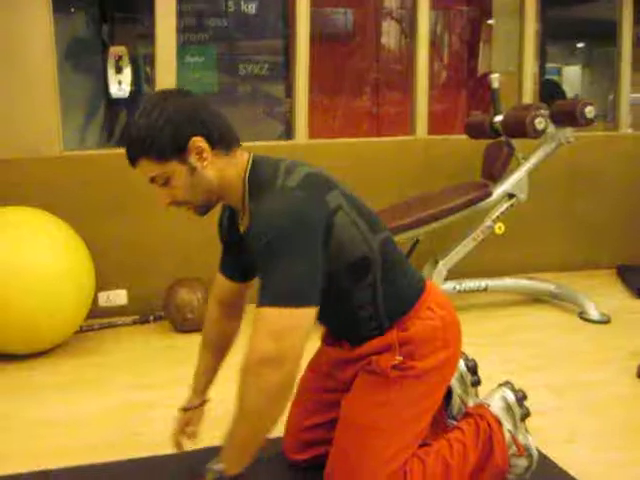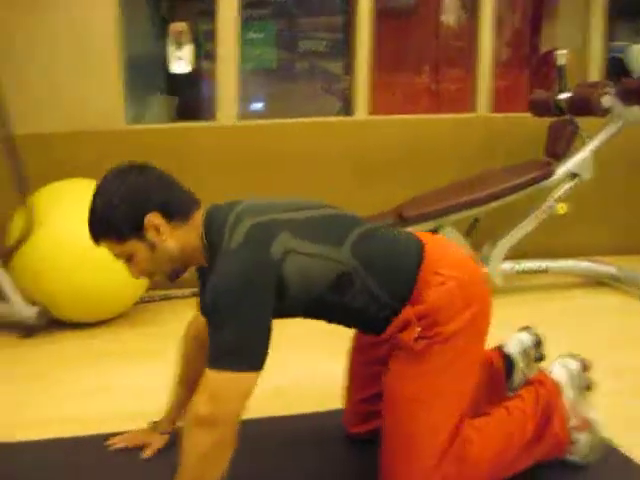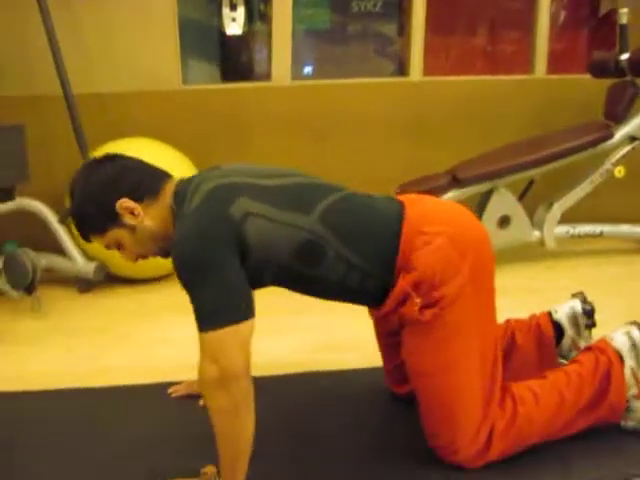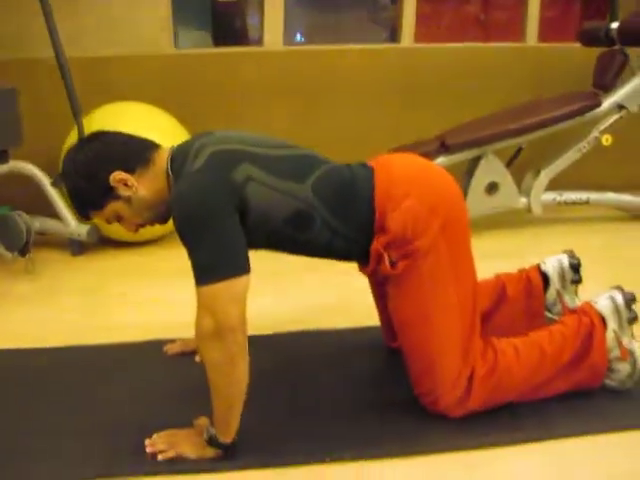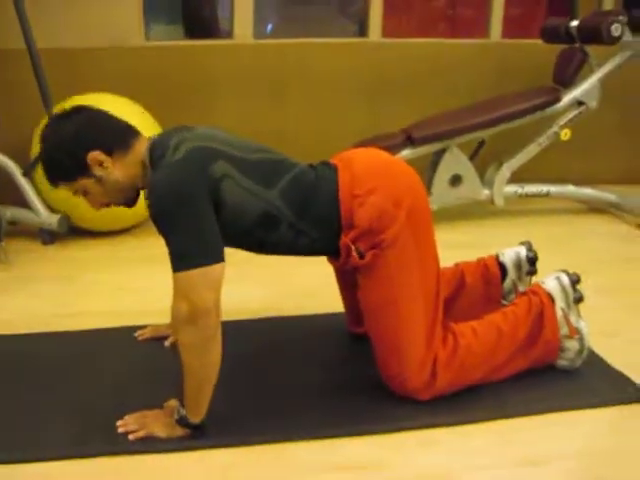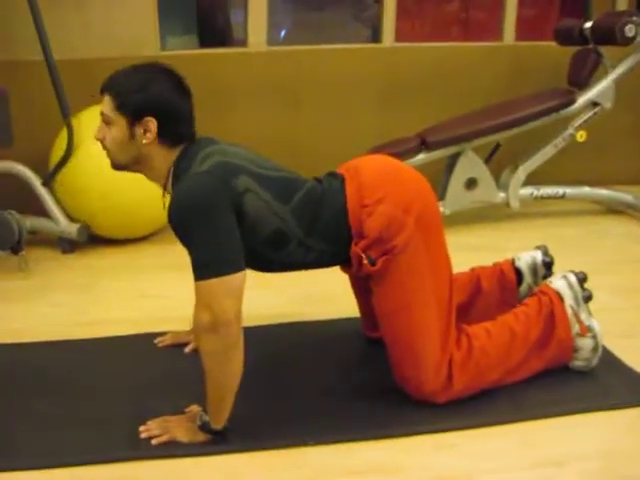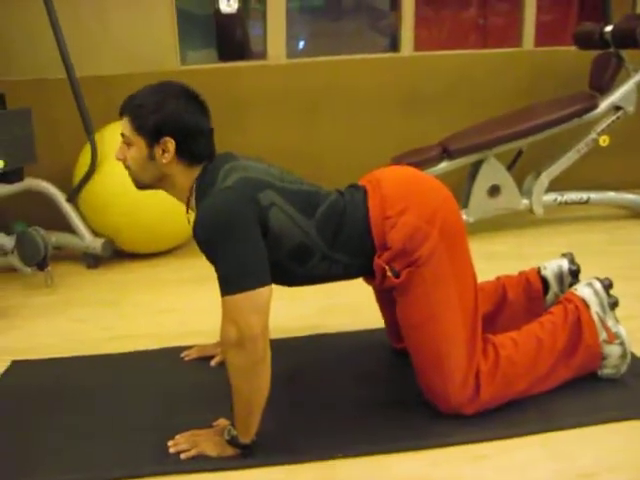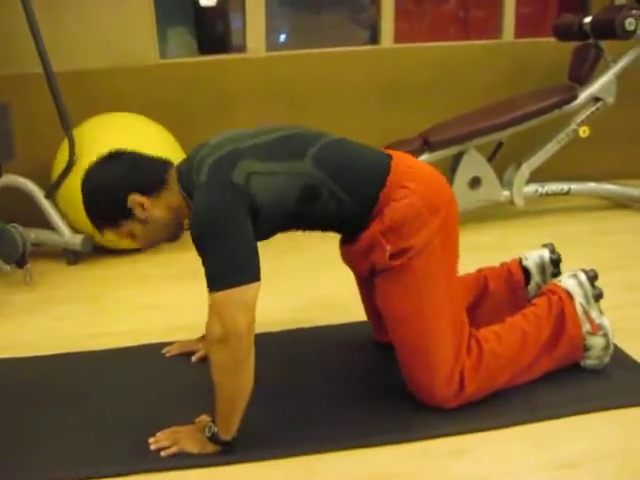
dt=0.5s
person 1, frame 1
left shoulder: (285, 210)
right shoulder: (237, 213)
left elbow: (273, 360)
right elbow: (223, 306)
right wrist: (195, 399)
left hip: (408, 341)
right hip: (353, 335)
left ankle: (493, 431)
right ankle: (440, 397)
person 1, frame 2
left shoulder: (238, 271)
right shoulder: (223, 234)
left elbow: (215, 420)
right elbow: (202, 334)
right wrist: (171, 418)
left hip: (441, 296)
right hip: (405, 292)
right knee: (364, 422)
left ankle: (553, 404)
right ankle: (502, 368)
person 1, frame 3
left shoulder: (197, 236)
right shoulder: (207, 198)
left elbow: (228, 374)
right wrist: (214, 377)
left hip: (435, 259)
right hip: (420, 230)
right knee: (410, 383)
right ankle: (552, 332)
person 1, frame 4
left shoulder: (196, 197)
right shoulder: (198, 161)
left elbow: (225, 326)
left wrist: (218, 437)
right wrist: (213, 334)
left hip: (413, 212)
right hip: (397, 187)
left knee: (450, 387)
right knee: (407, 335)
right ankle: (543, 284)
person 1, frame 5
left shoulder: (172, 185)
right shoulder: (173, 151)
left elbow: (202, 313)
left wrist: (187, 418)
right wrist: (182, 320)
left hip: (377, 206)
right hip: (361, 180)
left knee: (414, 372)
right knee: (369, 325)
left ankle: (547, 314)
right ankle: (500, 273)
person 1, frame 6
left shoulder: (195, 196)
right shoulder: (199, 161)
left elbow: (223, 321)
left wrist: (210, 424)
right wrist: (201, 326)
left hip: (386, 213)
right hip: (371, 188)
left knee: (430, 376)
right knee: (385, 326)
left ankle: (556, 312)
right ankle: (516, 276)
person 1, frame 7
left shoulder: (220, 213)
right shoulder: (219, 176)
left elbow: (250, 338)
left wrist: (238, 437)
right wrist: (228, 341)
left hip: (409, 223)
right hip: (394, 197)
left knee: (458, 387)
right knee: (411, 339)
left ankle: (582, 320)
right ankle: (544, 285)
person 1, frame 8
left shoulder: (212, 207)
right shoulder: (199, 173)
left elbow: (235, 336)
left wrist: (219, 435)
right wrist: (213, 336)
left hip: (406, 210)
right hip: (388, 190)
left knee: (440, 380)
right knee: (394, 329)
left ankle: (566, 312)
right ankle: (525, 276)
